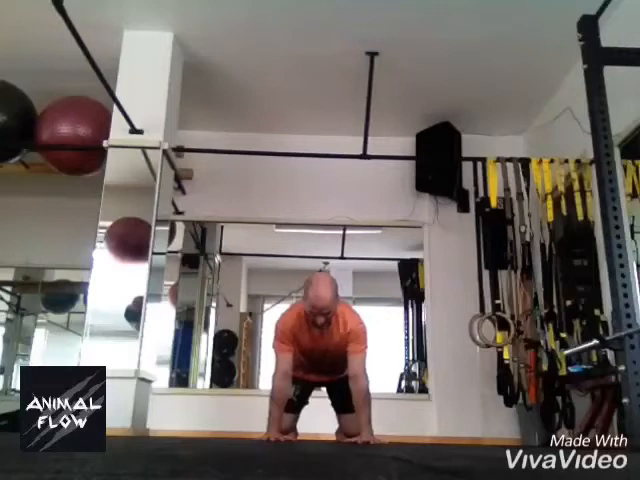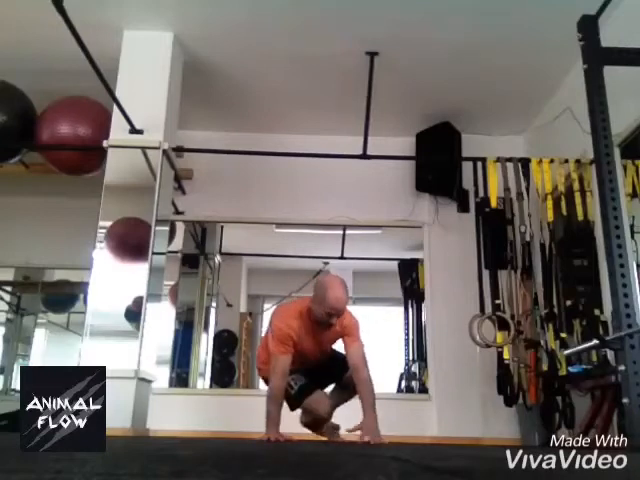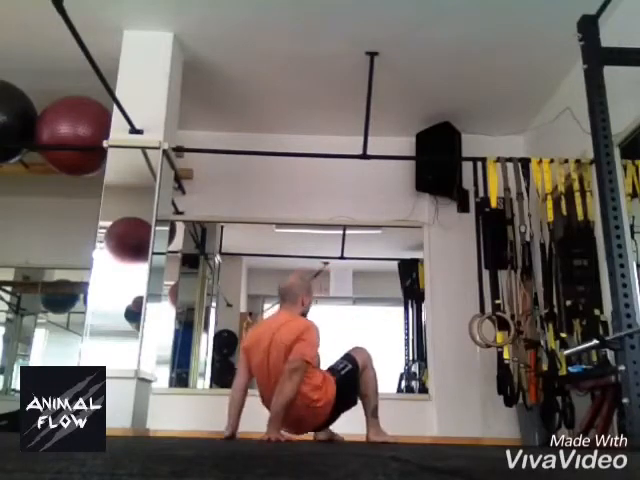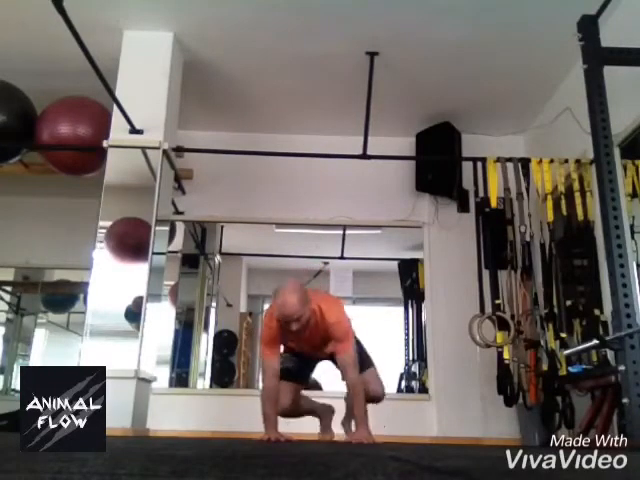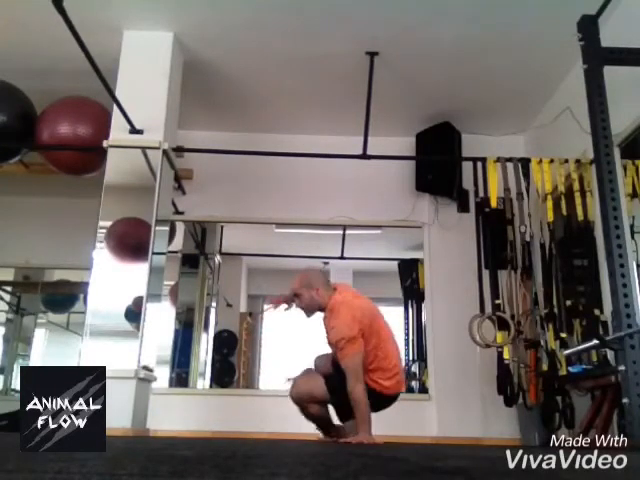
dt=1s
person 1, frame 1
left shoulder: (353, 324)
right shoulder: (288, 322)
left elbow: (358, 377)
right elbow: (282, 375)
left wrist: (366, 430)
right wrist: (272, 429)
left hip: (339, 373)
right hip: (301, 372)
left knee: (353, 432)
right knee: (283, 428)
left ankle: (342, 433)
right ankle: (291, 433)
person 1, frame 2
left shoulder: (346, 320)
right shoulder: (287, 321)
left elbow: (359, 369)
right elbow: (279, 377)
left wrist: (370, 419)
right wrist: (272, 429)
right hip: (282, 366)
right knee: (322, 409)
left ankle: (317, 417)
right ankle: (310, 420)
person 1, frame 3
left shoulder: (253, 333)
right shoulder: (305, 328)
left elbow: (239, 383)
right elbow: (289, 380)
left wrist: (231, 429)
right wrist: (272, 429)
right hip: (317, 409)
right knee: (362, 355)
left ankle: (321, 429)
right ankle: (374, 429)
person 1, frame 4
left shoulder: (332, 315)
right shoulder: (272, 323)
left elbow: (351, 374)
right elbow: (270, 379)
left wrist: (362, 428)
right wrist: (271, 429)
left hip: (334, 341)
right hip: (298, 350)
left knee: (375, 392)
right knee: (283, 407)
left ankle: (349, 413)
right ankle: (322, 412)
person 1, frame 5
left shoulder: (341, 323)
right shoulder: (340, 292)
left elbow: (355, 383)
right elbow: (324, 286)
left wrist: (364, 434)
right wrist: (290, 296)
left hip: (380, 387)
right hip: (380, 372)
left knee: (299, 389)
right knee: (322, 363)
right ankle: (350, 425)
